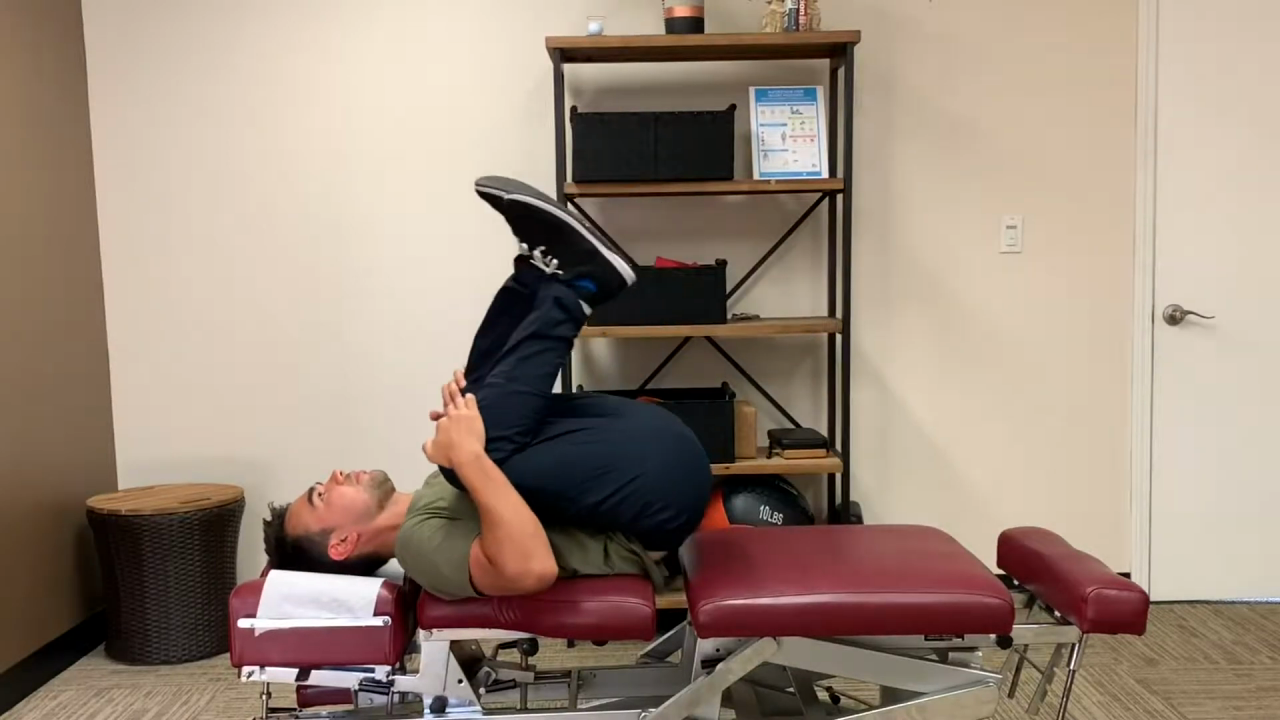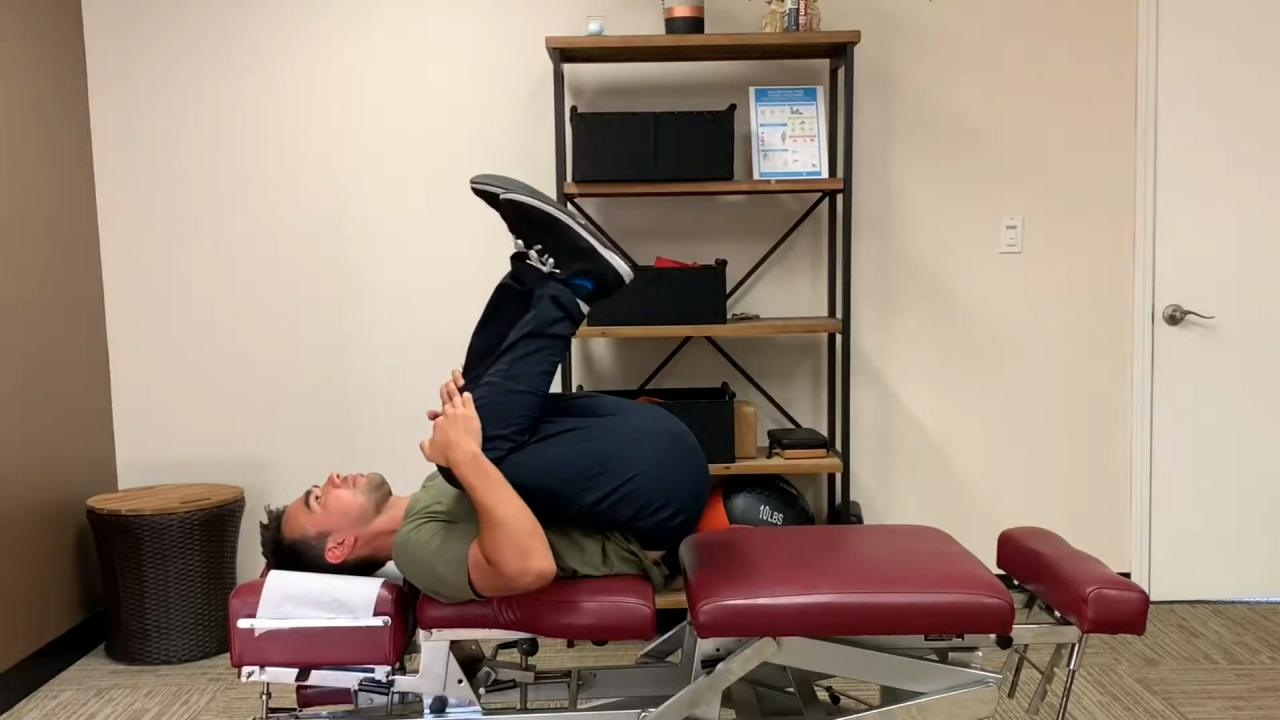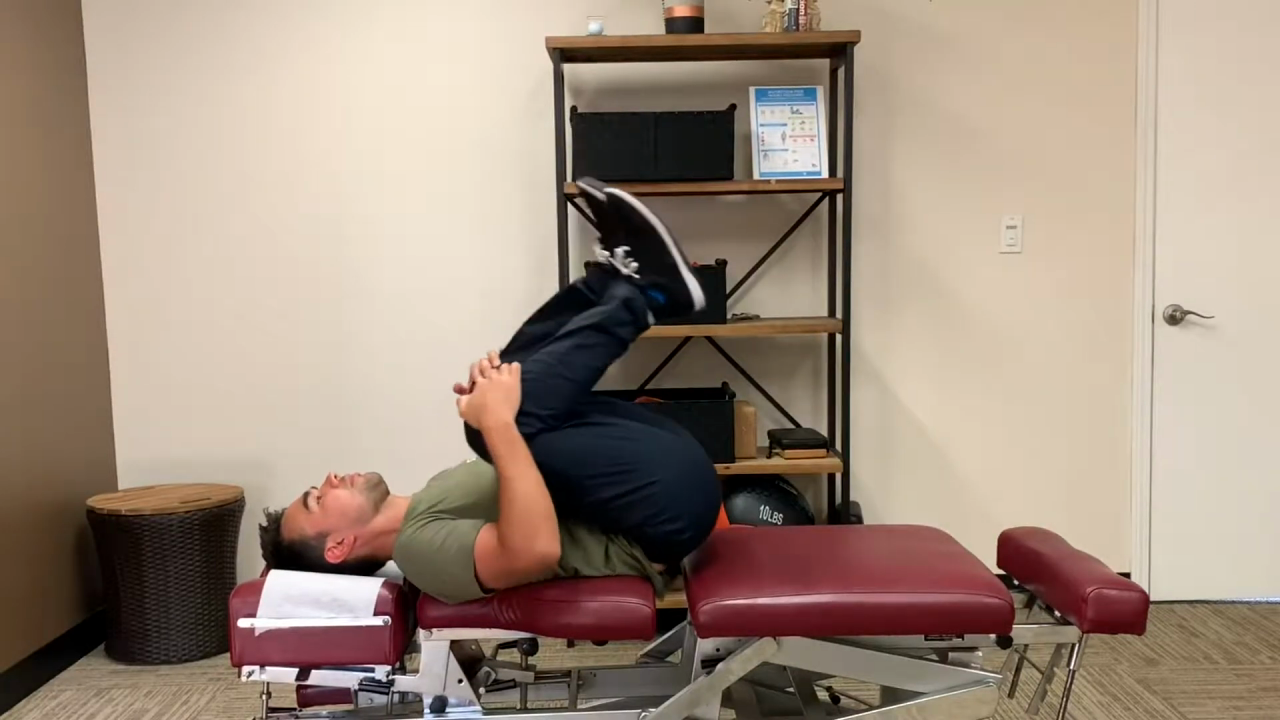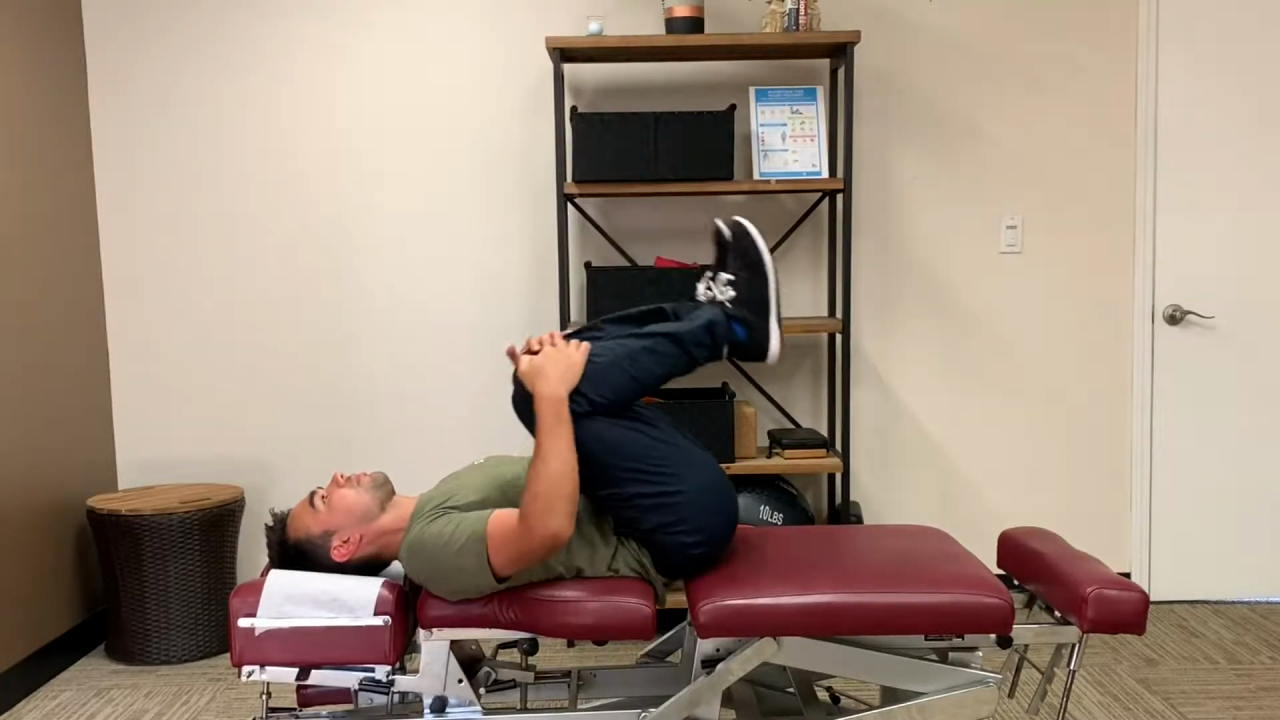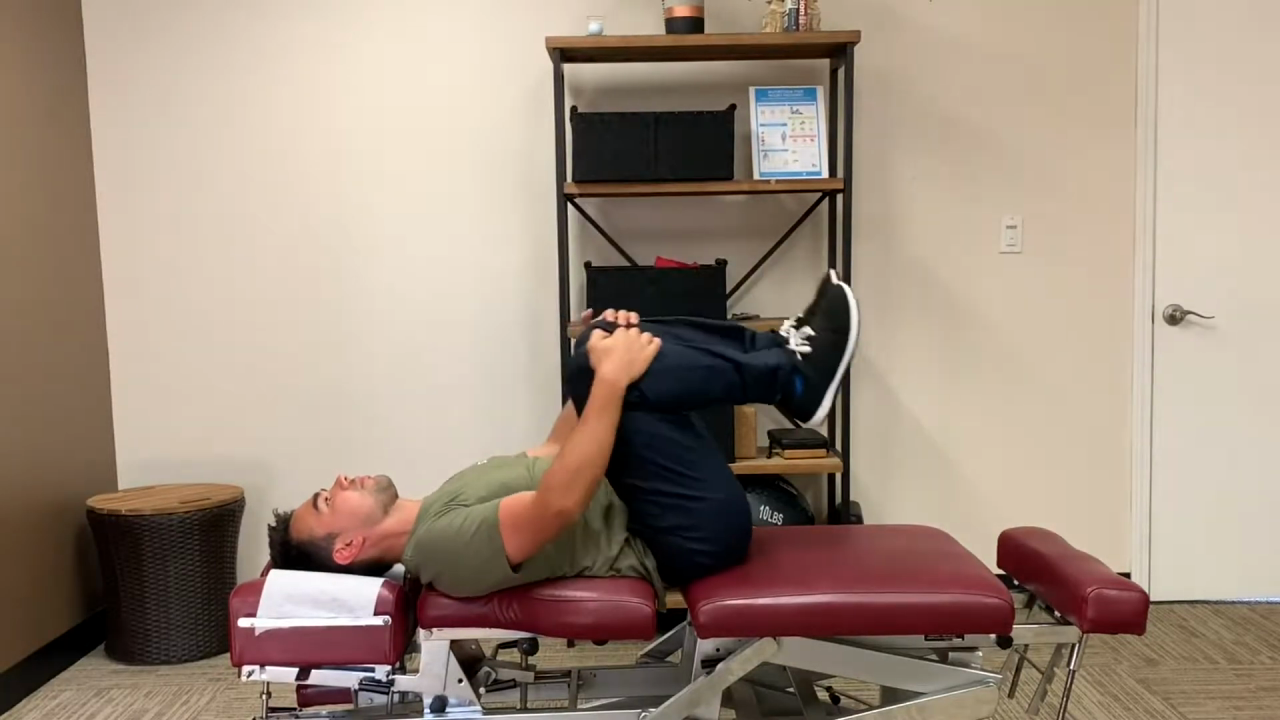
dt=0.3s
person 1, frame 1
left shoulder: (431, 508)
right shoulder: (424, 545)
right elbow: (531, 568)
left wrist: (474, 416)
right wrist: (468, 455)
left ankle: (553, 276)
right ankle: (570, 286)
person 1, frame 2
left shoulder: (431, 507)
right shoulder: (422, 549)
right elbow: (530, 566)
right wrist: (465, 453)
left knee: (486, 403)
left ankle: (550, 273)
right ankle: (568, 286)
person 1, frame 3
left shoulder: (430, 509)
right shoulder: (422, 548)
right elbow: (536, 548)
left wrist: (494, 397)
right wrist: (497, 421)
left knee: (513, 381)
left ankle: (621, 278)
right ankle: (639, 291)
person 1, frame 4
left shoulder: (435, 511)
right shoulder: (432, 547)
left elbow: (548, 471)
right elbow: (550, 527)
left wrist: (551, 382)
right wrist: (552, 394)
right hip: (685, 522)
left knee: (562, 361)
right knee: (543, 390)
left ankle: (720, 314)
right ankle: (729, 321)
person 1, frame 5
left shoulder: (449, 508)
right shoulder: (441, 545)
left elbow: (556, 450)
right elbow: (562, 505)
left wrist: (606, 366)
right wrist: (611, 379)
right hip: (695, 533)
left knee: (607, 347)
right knee: (595, 370)
left ankle: (783, 355)
right ankle: (792, 373)
